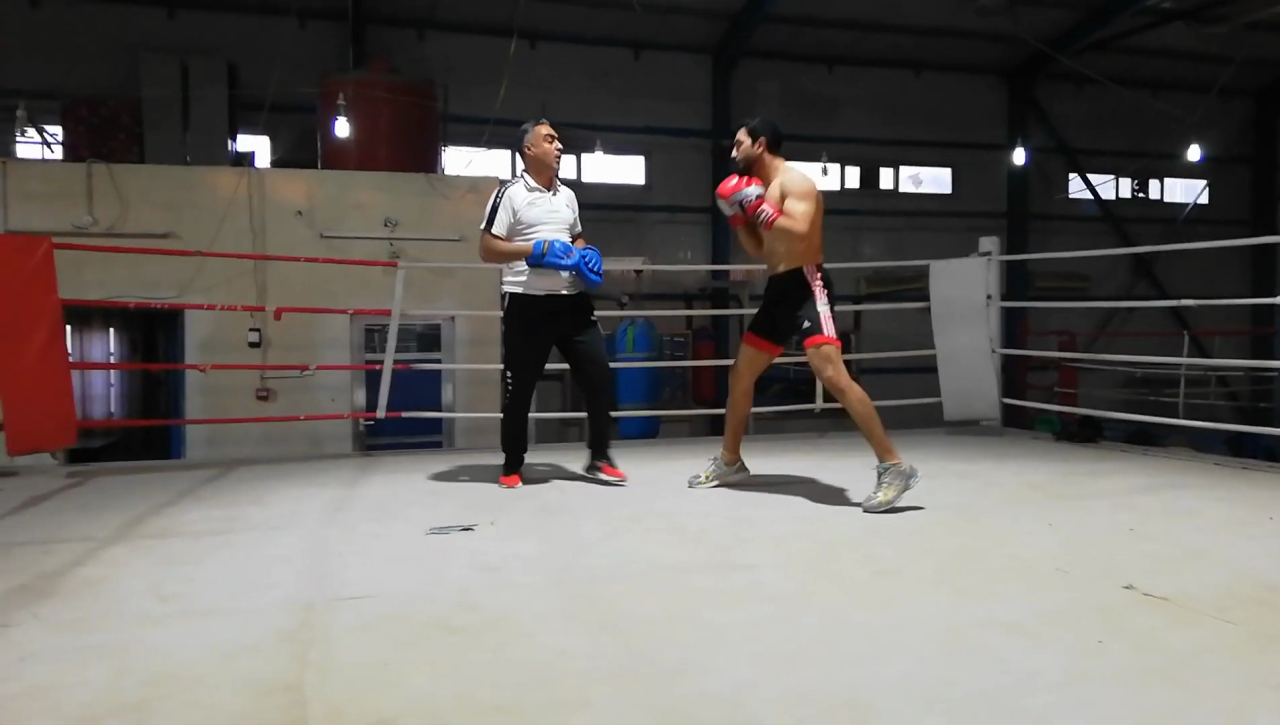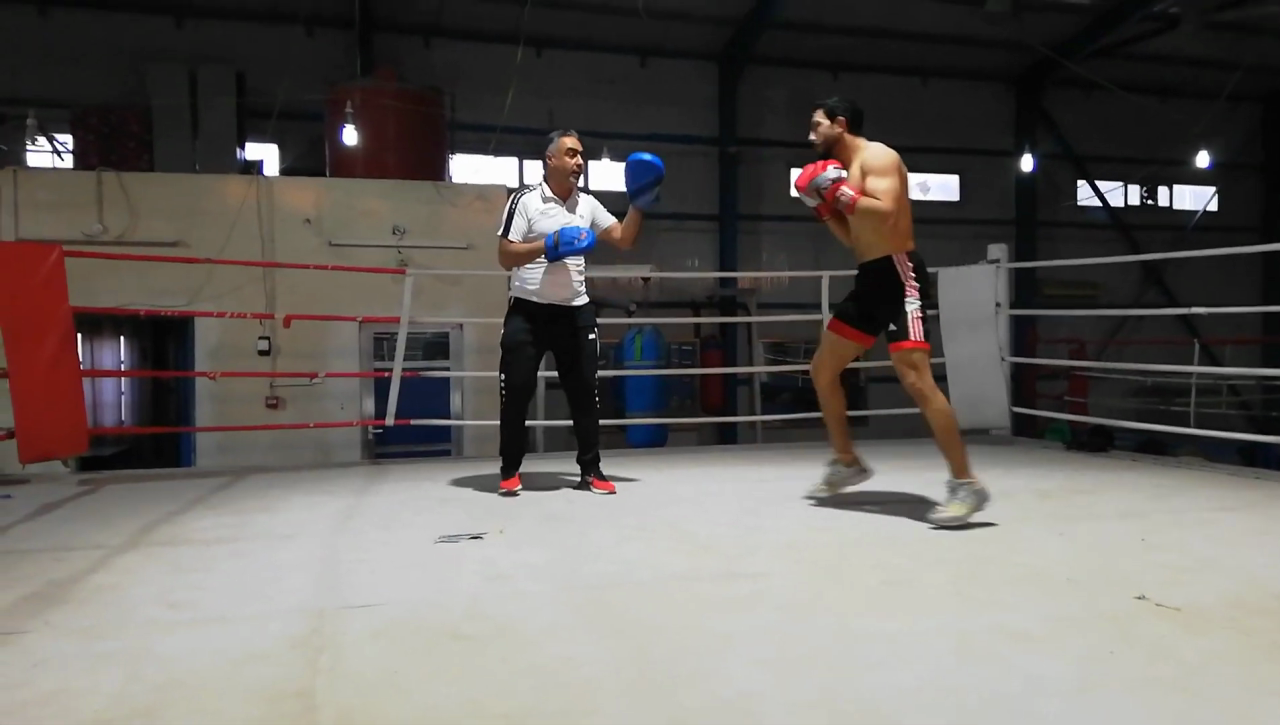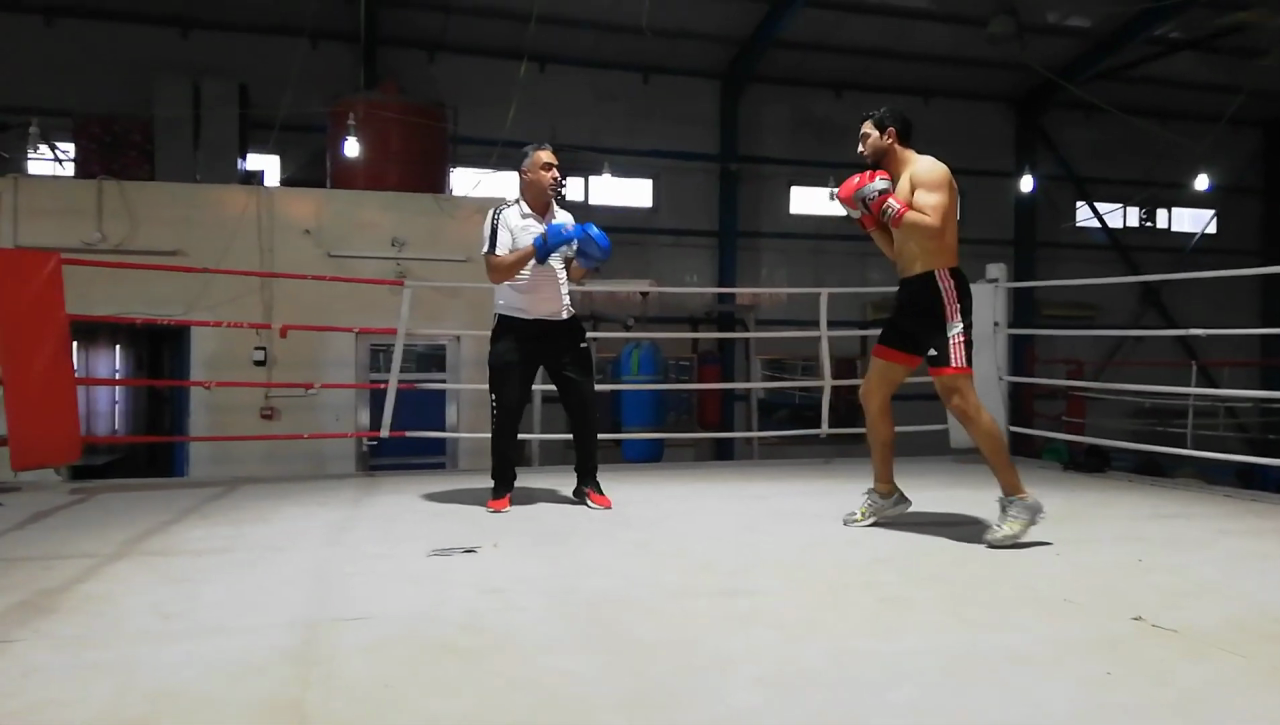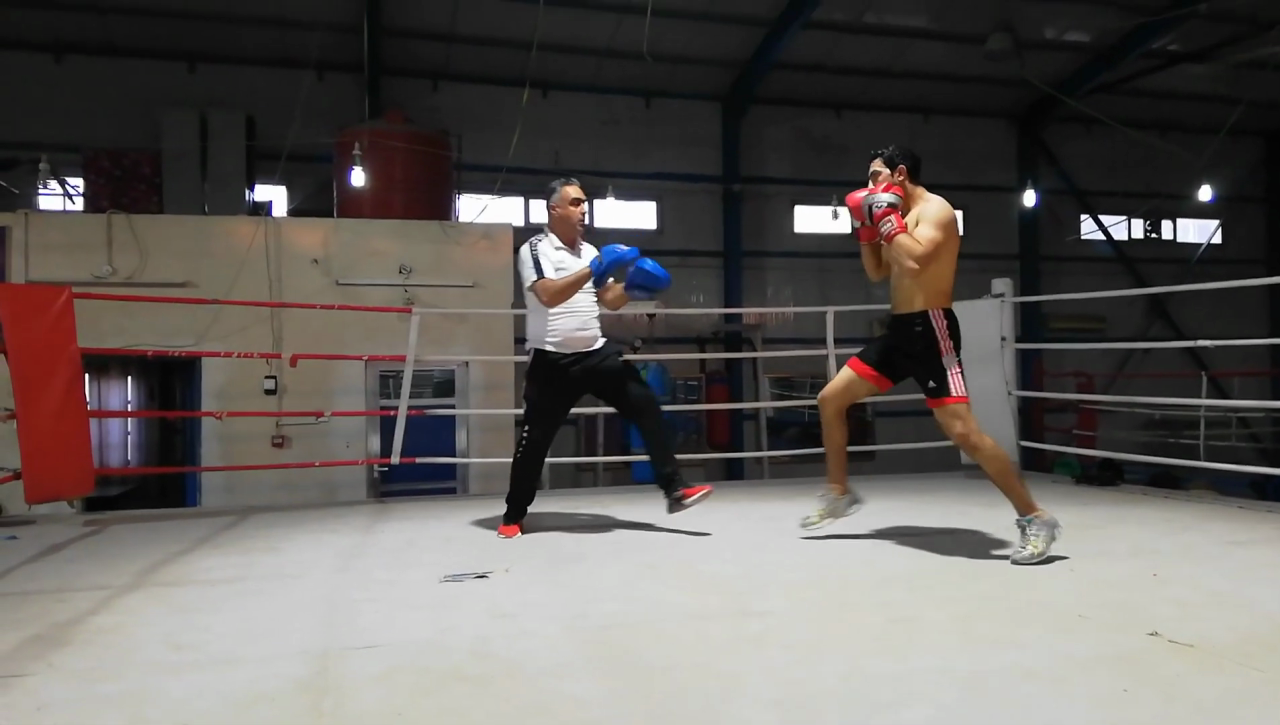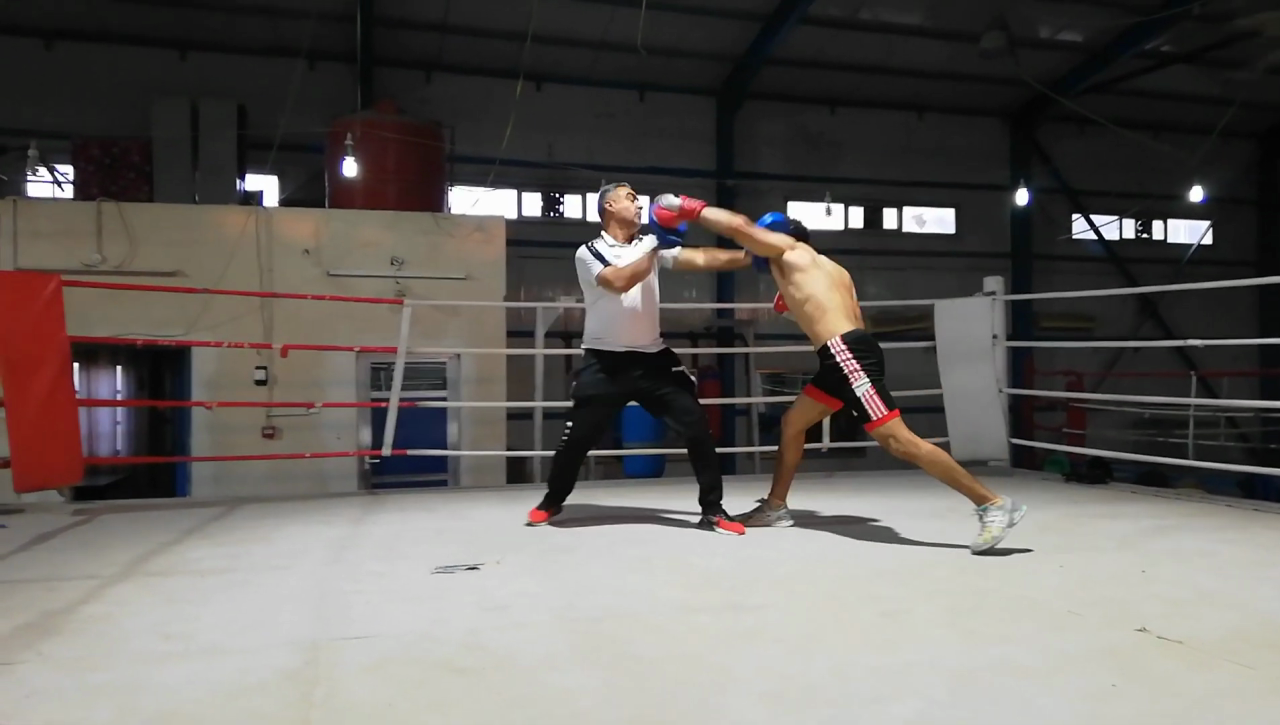
dt=0.4s
person 1, frame 1
left shoulder: (794, 181)
right shoulder: (764, 188)
left elbow: (799, 234)
left wrist: (756, 207)
right wrist: (738, 214)
left hip: (805, 286)
right hip: (777, 289)
left knee: (832, 373)
right knee: (741, 375)
left ankle: (893, 467)
right ankle: (729, 463)
person 1, frame 2
left shoulder: (878, 157)
right shoulder: (849, 171)
left elbow: (886, 215)
left wrist: (838, 190)
right wrist: (823, 204)
left hip: (898, 276)
right hip: (868, 279)
left knee: (915, 379)
right knee: (822, 368)
left ankle: (966, 484)
right ankle: (847, 462)
person 1, frame 3
left shoulder: (928, 170)
right shoulder: (895, 183)
left elbow: (933, 229)
left wrist: (884, 203)
right wrist: (867, 215)
left hip: (940, 292)
right hip: (910, 296)
left knee: (959, 399)
right knee: (872, 395)
left ankle: (1018, 500)
right ankle: (885, 493)
person 1, frame 4
left shoulder: (935, 210)
right shoulder: (899, 217)
left elbow: (914, 261)
right elbow: (877, 273)
left wrist: (885, 217)
right wrist: (866, 228)
left hip: (930, 330)
right hip: (898, 330)
left knee: (962, 430)
right knee: (830, 400)
left ankle: (1035, 519)
right ankle: (839, 494)
person 1, frame 5
left shoulder: (787, 249)
right shoulder: (822, 268)
left elbow: (739, 226)
left wrist: (690, 209)
right wrist: (796, 307)
left hip: (848, 354)
right hip: (846, 355)
left knee: (897, 440)
right knee: (792, 424)
left ankle: (994, 505)
right ankle: (776, 505)
person 2, frame 1
left shoulder: (567, 195)
right shoulder: (509, 193)
right elbow: (487, 248)
left wrist: (587, 254)
right wrist: (536, 251)
left hip: (571, 301)
right hip: (526, 304)
left knee: (598, 373)
right knee: (519, 387)
left ankle: (599, 457)
right ankle: (512, 465)
person 2, frame 2
left shoulder: (587, 204)
right shoulder: (524, 201)
left elbow: (622, 240)
right elbow: (505, 256)
left wrist: (640, 201)
right wrist: (549, 244)
left hip: (575, 312)
right hip: (527, 311)
left knee: (584, 391)
right knee: (516, 389)
left ankle: (590, 470)
right ankle: (510, 469)
person 2, frame 3
left shoulder: (565, 220)
right shoulder: (503, 216)
right elbow: (495, 272)
left wrist: (586, 261)
right wrist: (538, 246)
left hip: (561, 326)
right hip: (515, 328)
left knee: (583, 402)
right knee: (507, 411)
left ankle: (587, 483)
right ankle: (502, 488)
person 2, frame 4
left shoulder: (590, 251)
right shoulder: (535, 249)
left elbow: (608, 301)
right elbow: (549, 296)
left wrist: (633, 287)
right wrist: (593, 269)
left hip: (597, 354)
right hip: (552, 361)
left knee: (646, 406)
right knee: (534, 441)
left ankle: (674, 488)
right ankle: (514, 515)
person 2, frame 5
left shoulder: (651, 244)
right shoulder: (589, 251)
left elbow: (699, 258)
right elbow: (619, 281)
left wrist: (745, 257)
right wrist: (657, 246)
left hip: (651, 357)
right hip: (604, 362)
left knee: (696, 424)
right knee: (578, 436)
left ankle: (712, 510)
right ankle: (551, 502)
